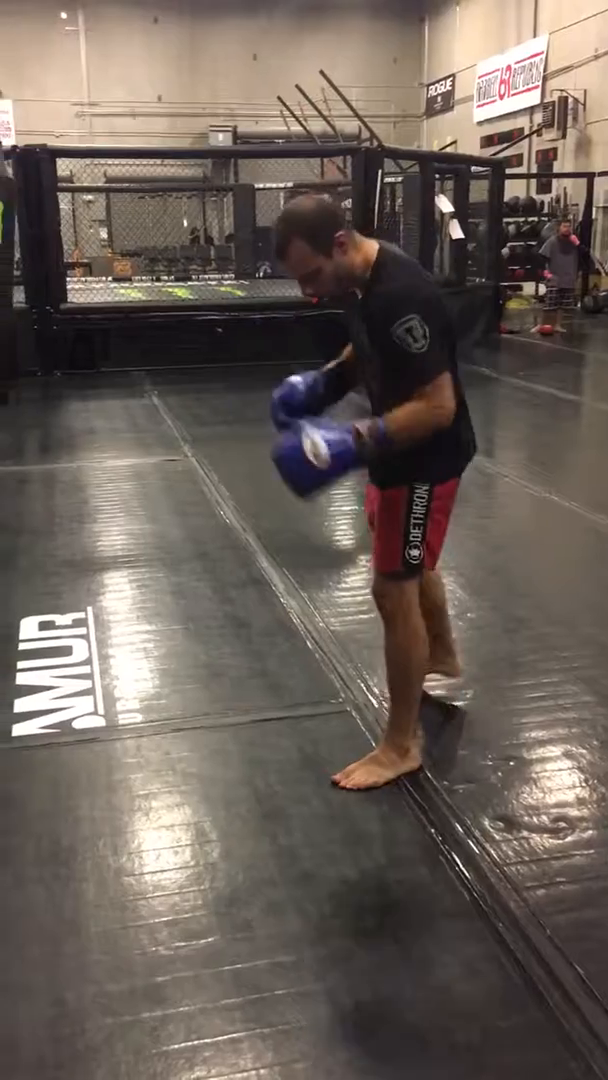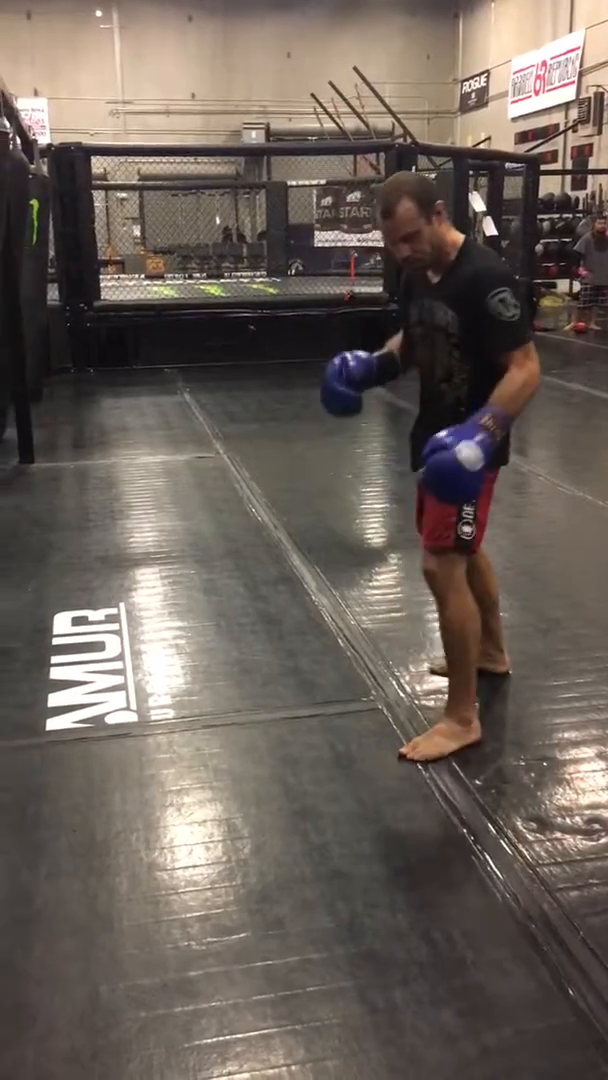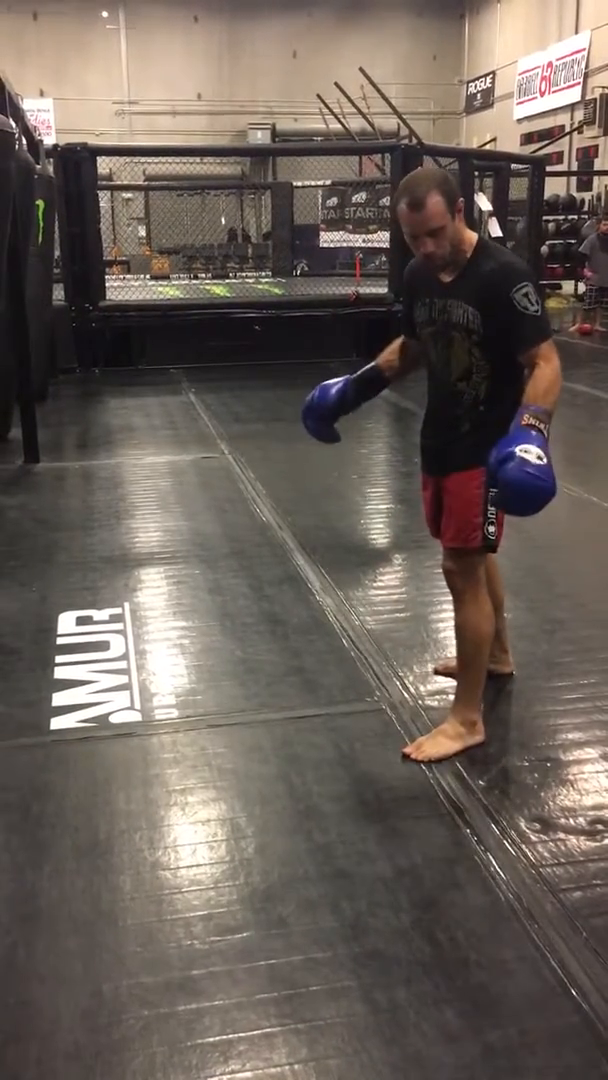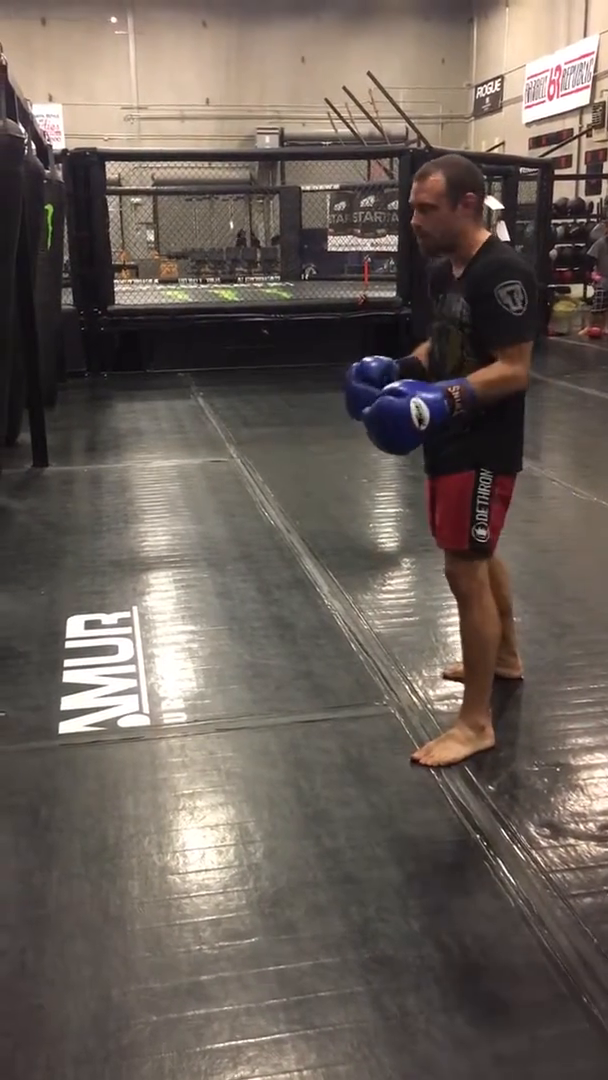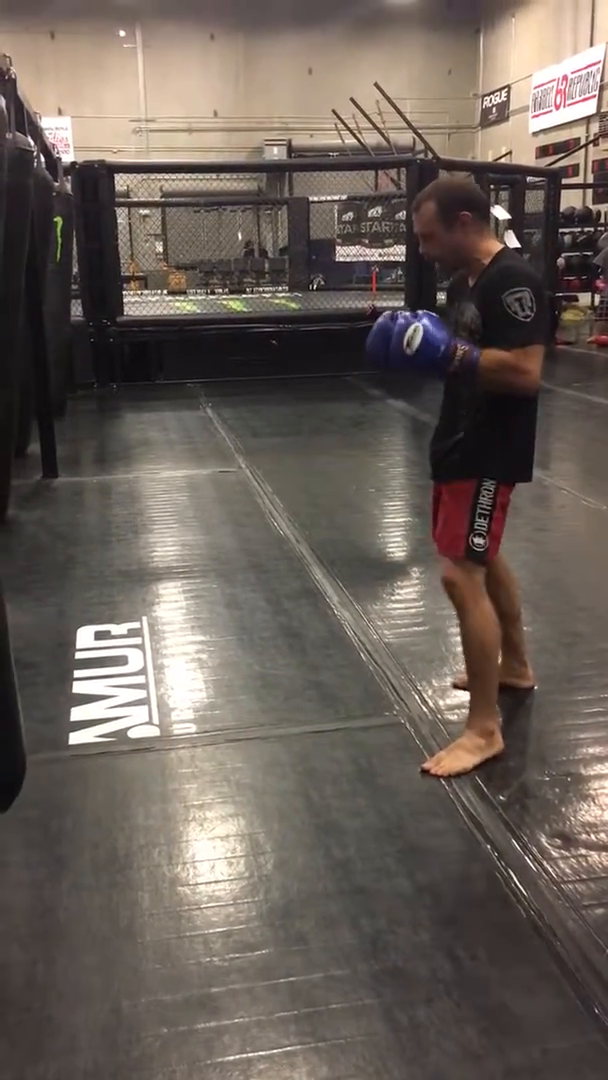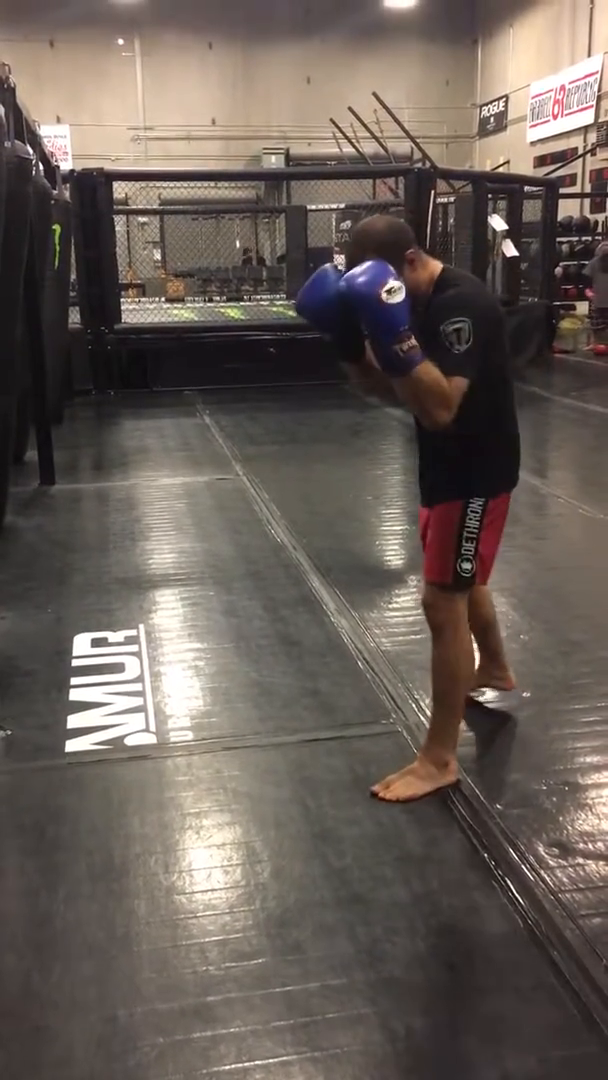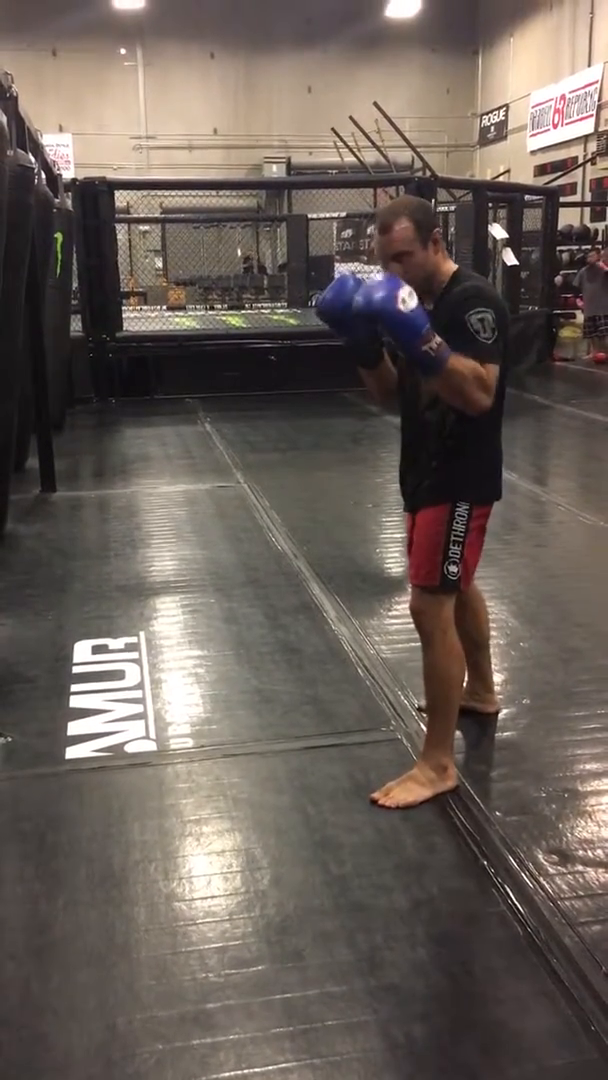
dt=0.7s
person 1, frame 1
left shoulder: (402, 295)
right shoulder: (359, 280)
left elbow: (438, 405)
left wrist: (353, 443)
right wrist: (326, 381)
left hip: (424, 457)
right hip: (397, 449)
left knee: (392, 589)
right knee: (413, 560)
left ankle: (402, 744)
right ankle: (440, 653)
person 1, frame 2
left shoulder: (485, 277)
right shoulder: (415, 275)
left elbow: (525, 368)
left wrist: (482, 431)
right wrist: (375, 365)
left hip: (468, 443)
right hip: (435, 434)
left knee: (443, 567)
right knee: (465, 550)
left ankle: (462, 717)
right ankle: (492, 650)
person 1, frame 3
left shoulder: (503, 275)
right shoulder: (418, 275)
left elbow: (545, 364)
left wrist: (529, 430)
right wrist: (357, 385)
left hip: (486, 446)
right hip: (440, 438)
left knee: (461, 567)
right knee: (472, 552)
left ankle: (467, 718)
right ankle: (496, 653)
person 1, frame 4
left shoulder: (504, 272)
right shoulder: (442, 268)
left elbow: (513, 371)
left wrist: (441, 402)
right wrist: (397, 370)
left hip: (484, 449)
right hip: (450, 443)
left knee: (465, 570)
right knee: (479, 555)
left ankle: (475, 722)
right ankle: (505, 657)
person 1, frame 5
left shoulder: (513, 281)
right shoulder: (463, 279)
left elbow: (525, 373)
left wrist: (445, 351)
right wrist: (421, 344)
left hip: (491, 454)
right hip: (459, 444)
left knee: (459, 577)
right knee: (483, 557)
left ankle: (483, 728)
right ankle: (515, 665)
person 1, frame 6
left shoulder: (460, 305)
right shoulder: (414, 299)
left elbow: (438, 407)
right elbow: (382, 380)
left wrist: (395, 333)
right wrist: (347, 333)
left hip: (476, 471)
right hip: (451, 464)
left knee: (443, 603)
right knee: (461, 578)
left ankle: (439, 758)
right ankle: (494, 668)
person 1, frame 7
left shoulder: (474, 303)
right shoulder: (417, 303)
left elbow: (479, 395)
right elbow: (388, 393)
left wrist: (420, 336)
right wrist: (363, 339)
left hip: (460, 478)
right hip: (428, 471)
left knee: (431, 607)
right knee: (458, 586)
left ankle: (438, 764)
right ankle: (481, 690)
